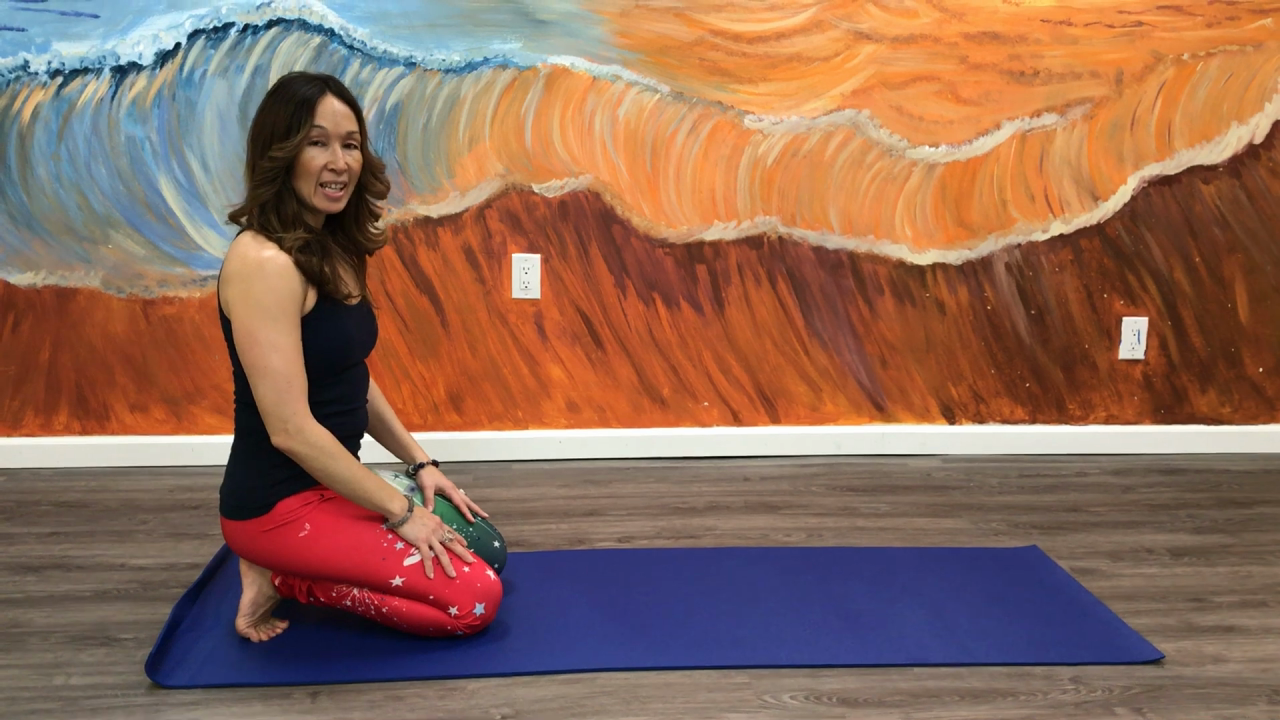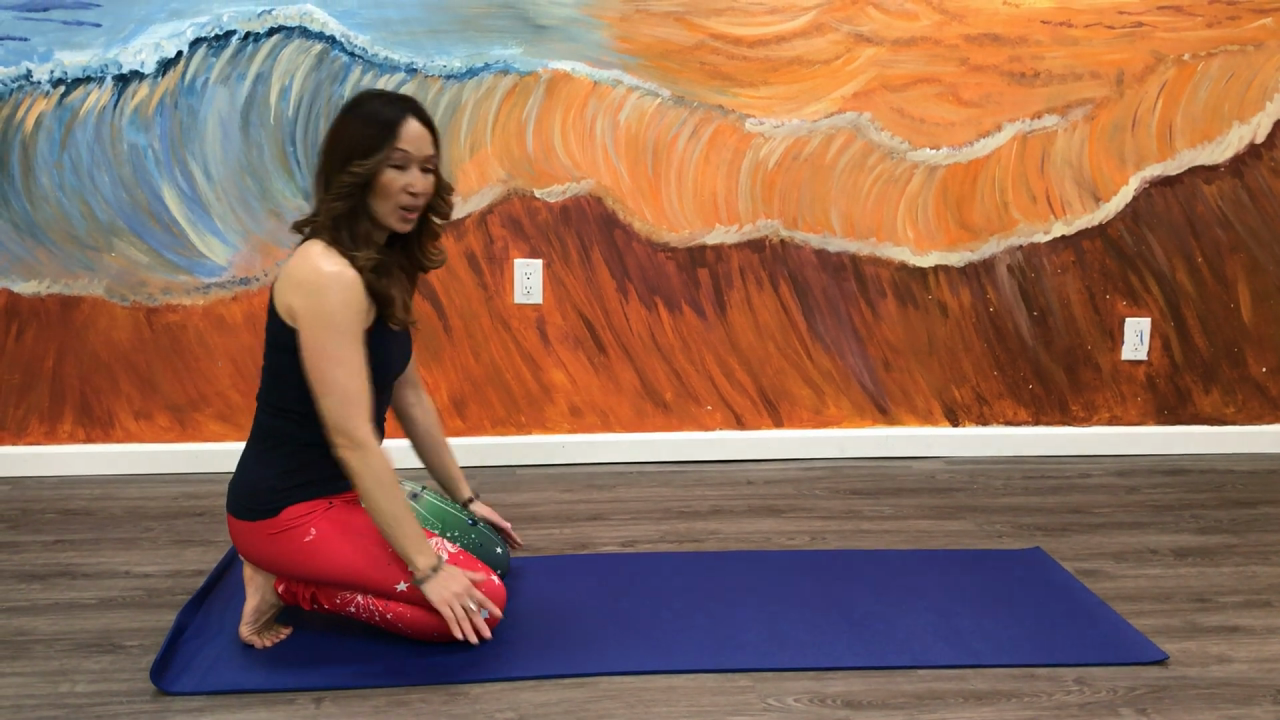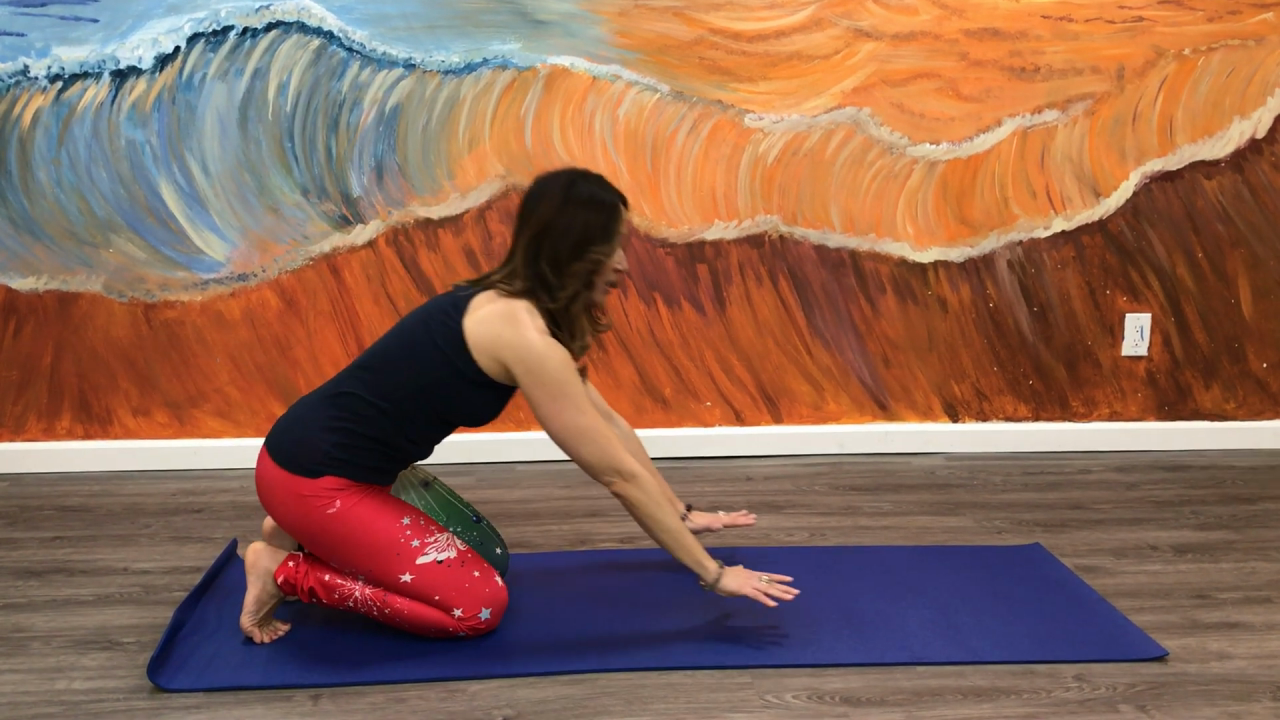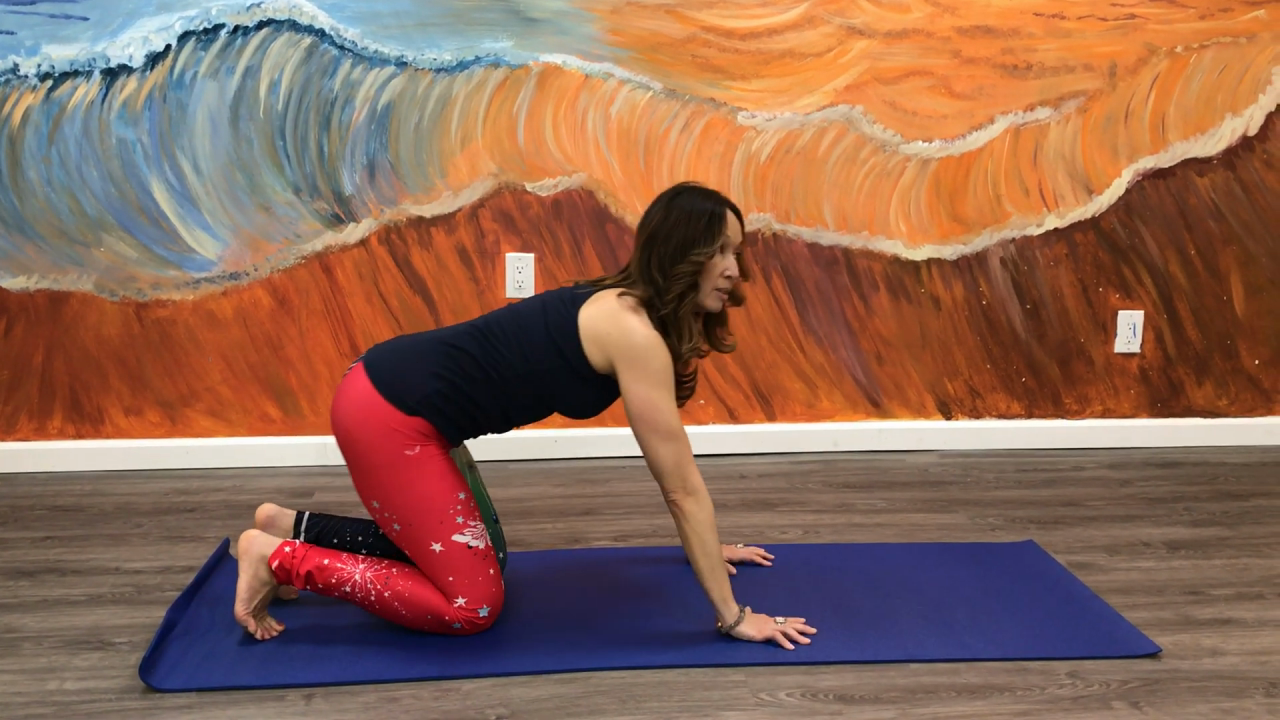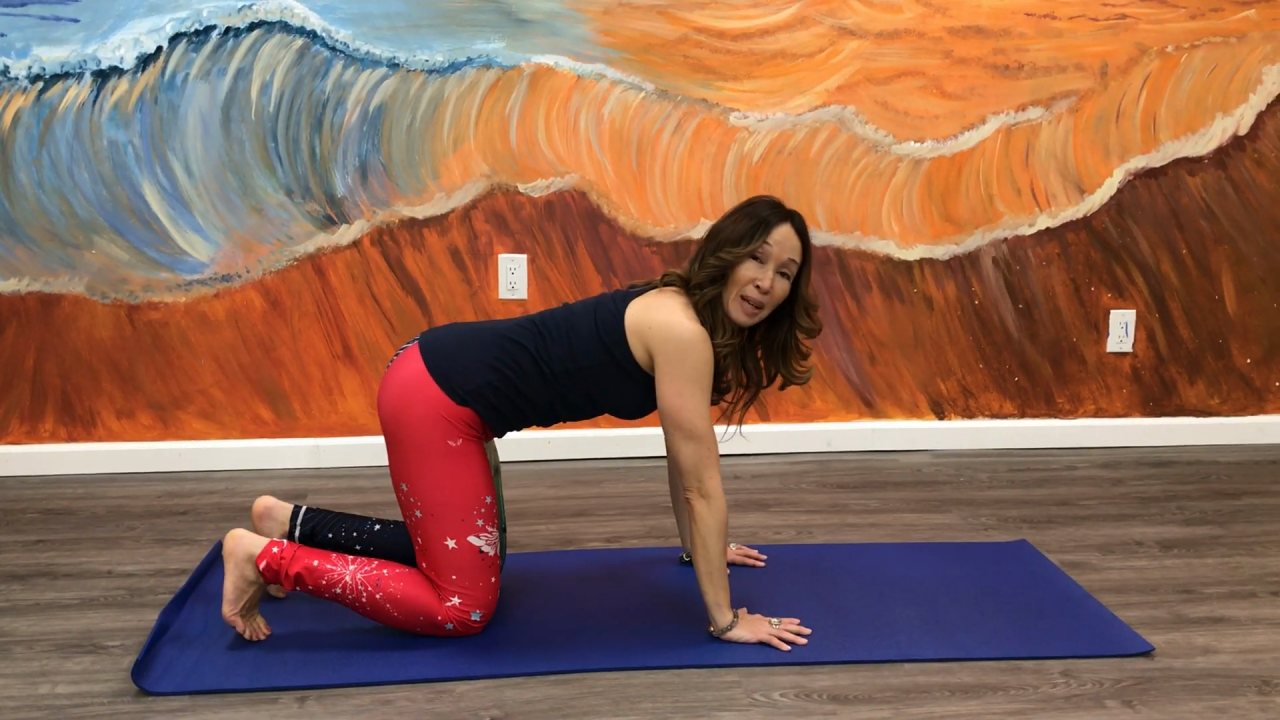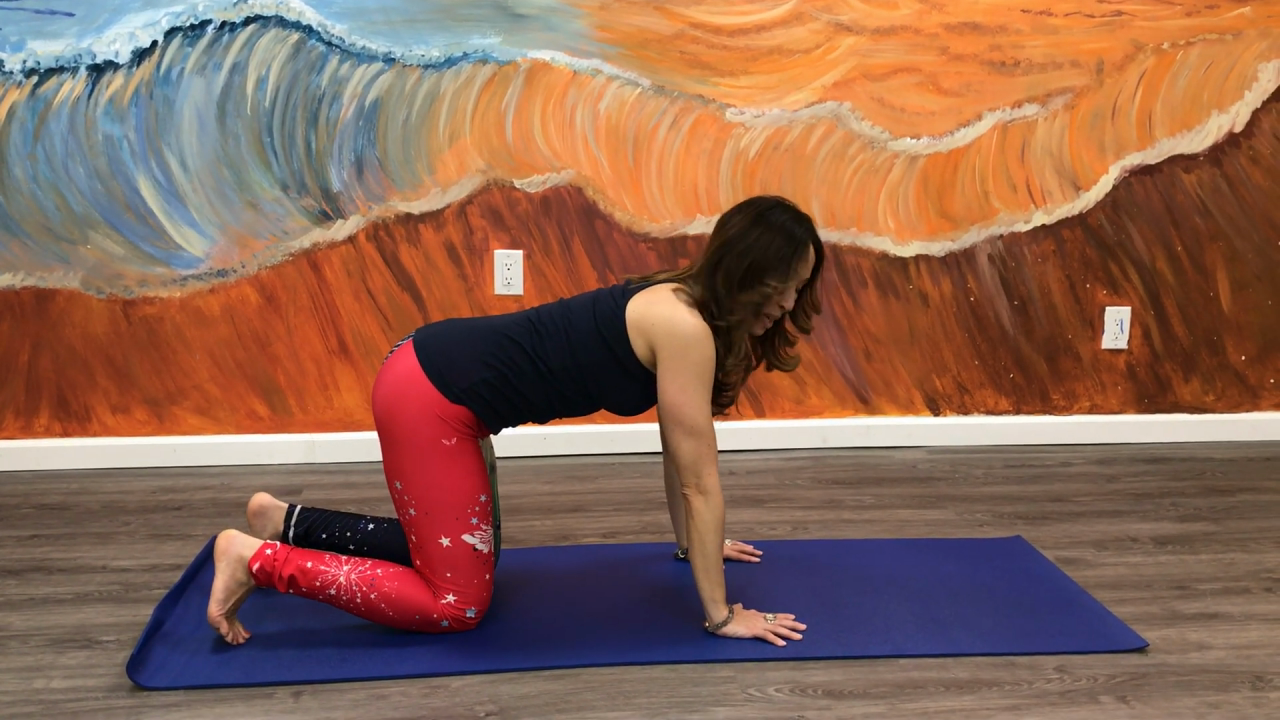
dt=0.7s
person 1, frame 1
left shoulder: (331, 248)
right shoulder: (264, 262)
right elbow: (291, 428)
left wrist: (420, 462)
right wrist: (400, 511)
left hip: (324, 486)
right hip: (280, 503)
left knee: (481, 548)
right knee: (474, 597)
left ankle: (286, 569)
right ankle: (281, 577)
person 1, frame 2
left shoulder: (386, 265)
right shoulder: (329, 275)
left elbow: (409, 395)
right elbow: (353, 438)
left wrist: (463, 496)
right wrist: (426, 568)
left hip: (326, 495)
right hip: (287, 508)
left knee: (473, 561)
right knee: (481, 597)
left ankle: (292, 571)
right ankle: (287, 584)
person 1, frame 3
left shoulder: (512, 307)
right shoulder: (522, 334)
left elbow: (607, 424)
right elbow: (619, 474)
left wrist: (682, 513)
right wrist: (714, 574)
left hip: (334, 462)
right hip: (313, 474)
left knee: (477, 555)
right knee: (479, 603)
left ankle: (303, 538)
right ankle: (287, 570)
person 1, frame 4
left shoulder: (632, 311)
right shoulder: (635, 333)
left elbow: (673, 471)
right elbow: (682, 484)
left wrist: (705, 546)
right wrist: (732, 616)
left hip: (396, 397)
right hip: (389, 412)
left knee: (466, 559)
right knee: (472, 604)
left ankle: (295, 528)
right ankle: (278, 558)
person 1, frame 5
left shoulder: (691, 316)
right shoulder: (683, 331)
left elbow: (682, 464)
right elbow: (702, 485)
left wrist: (699, 549)
right wrist: (724, 618)
left hip: (440, 382)
right hip: (434, 398)
left knee: (463, 557)
right knee: (463, 606)
left ankle: (292, 523)
right ankle: (263, 555)
person 1, frame 6
left shoulder: (682, 308)
right shoulder: (685, 327)
left elbow: (677, 455)
right elbow: (700, 481)
left wrist: (691, 543)
right wrist: (720, 613)
left hip: (437, 378)
right hip: (430, 396)
left knee: (460, 554)
right knee: (458, 602)
left ankle: (287, 524)
right ankle: (254, 558)
